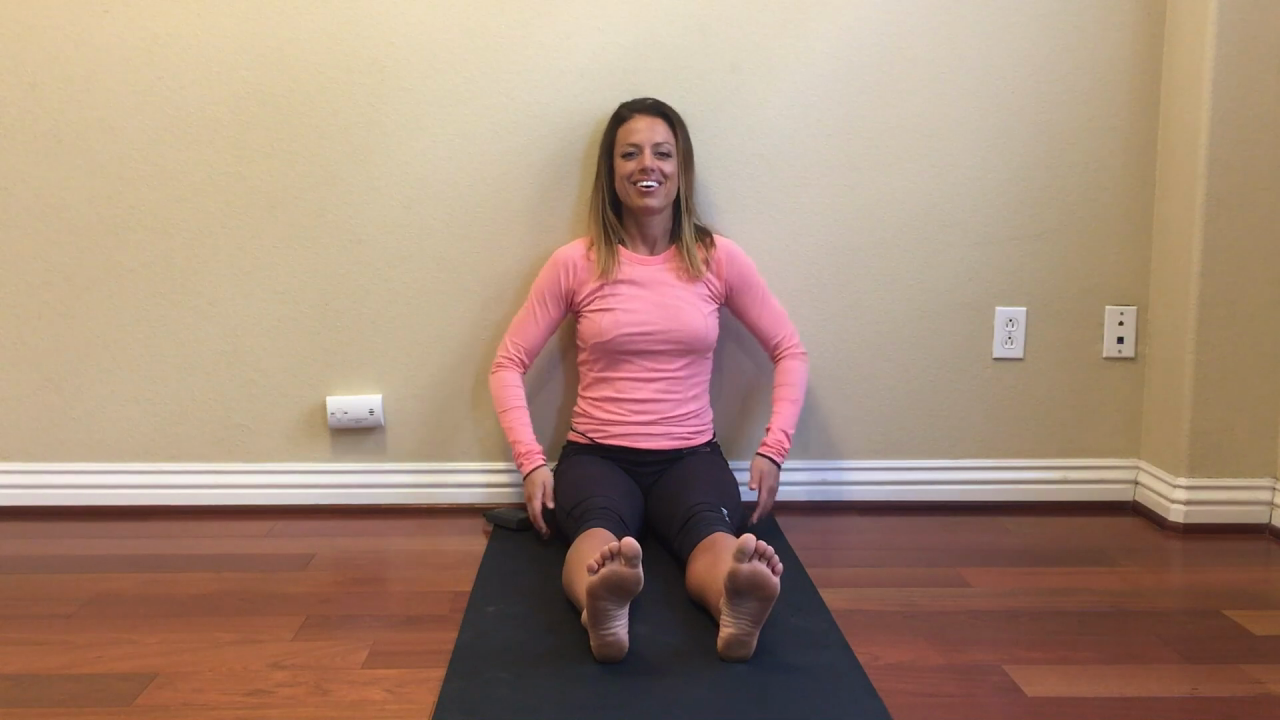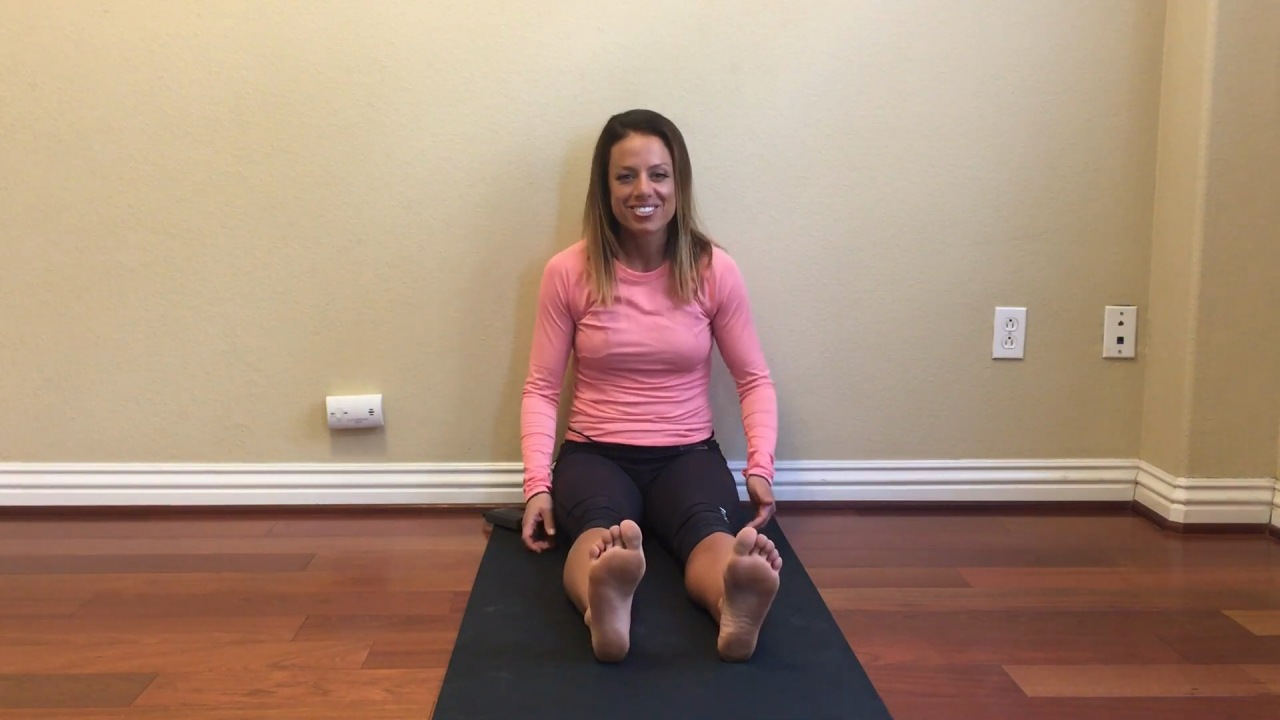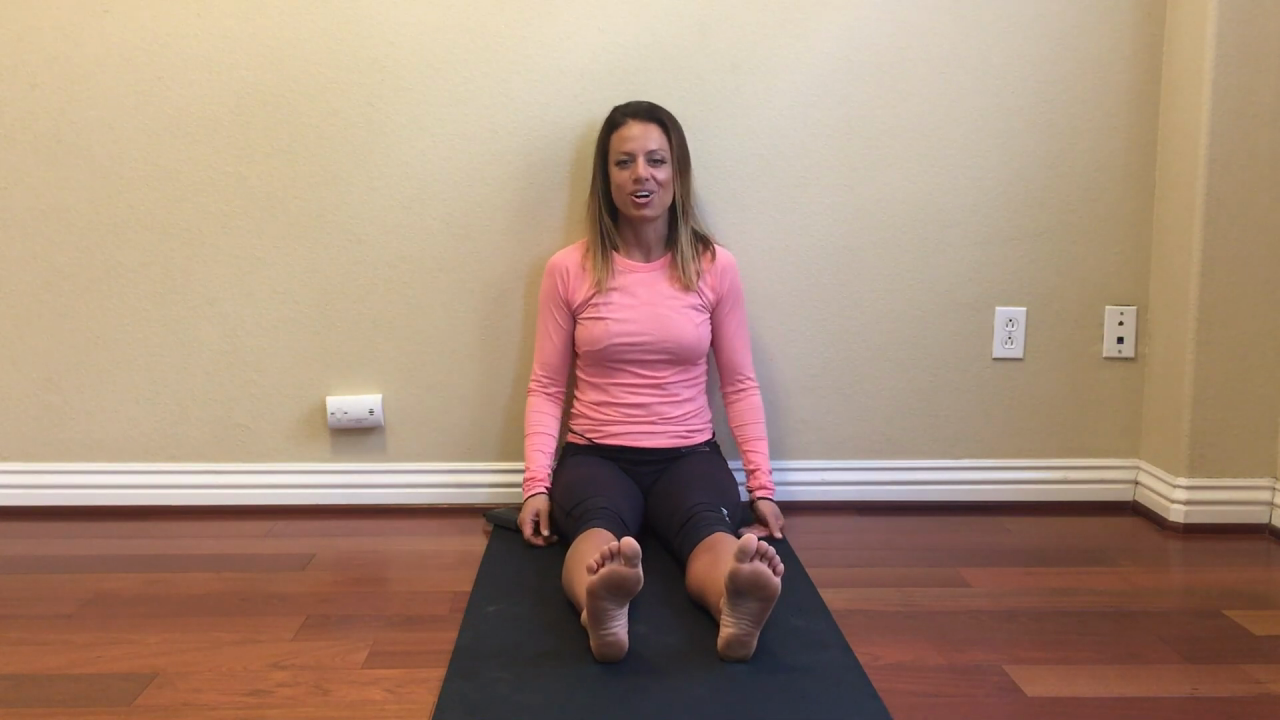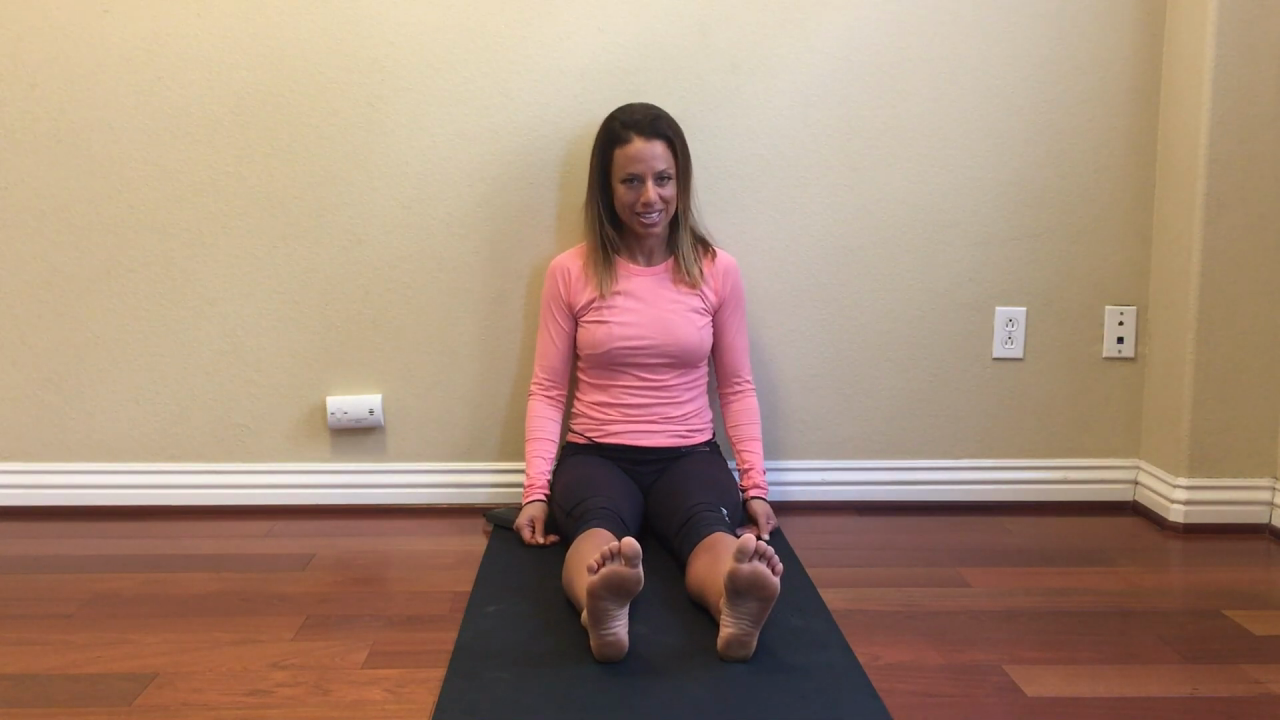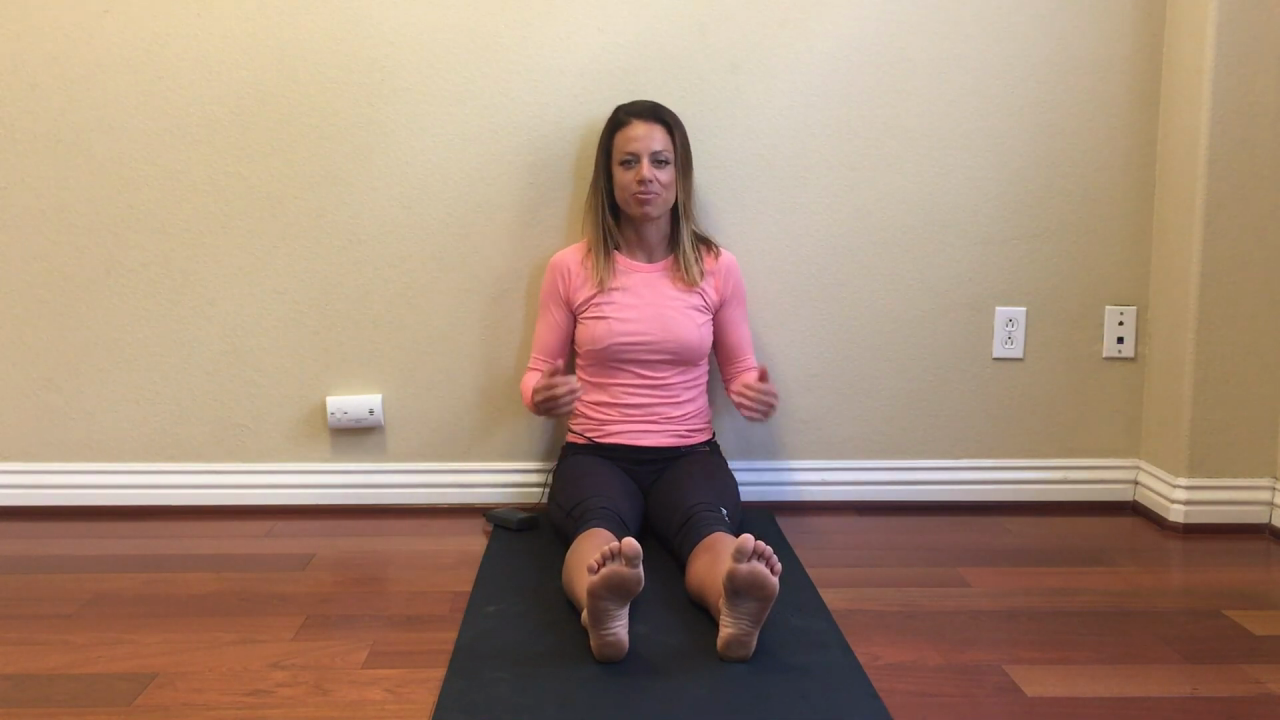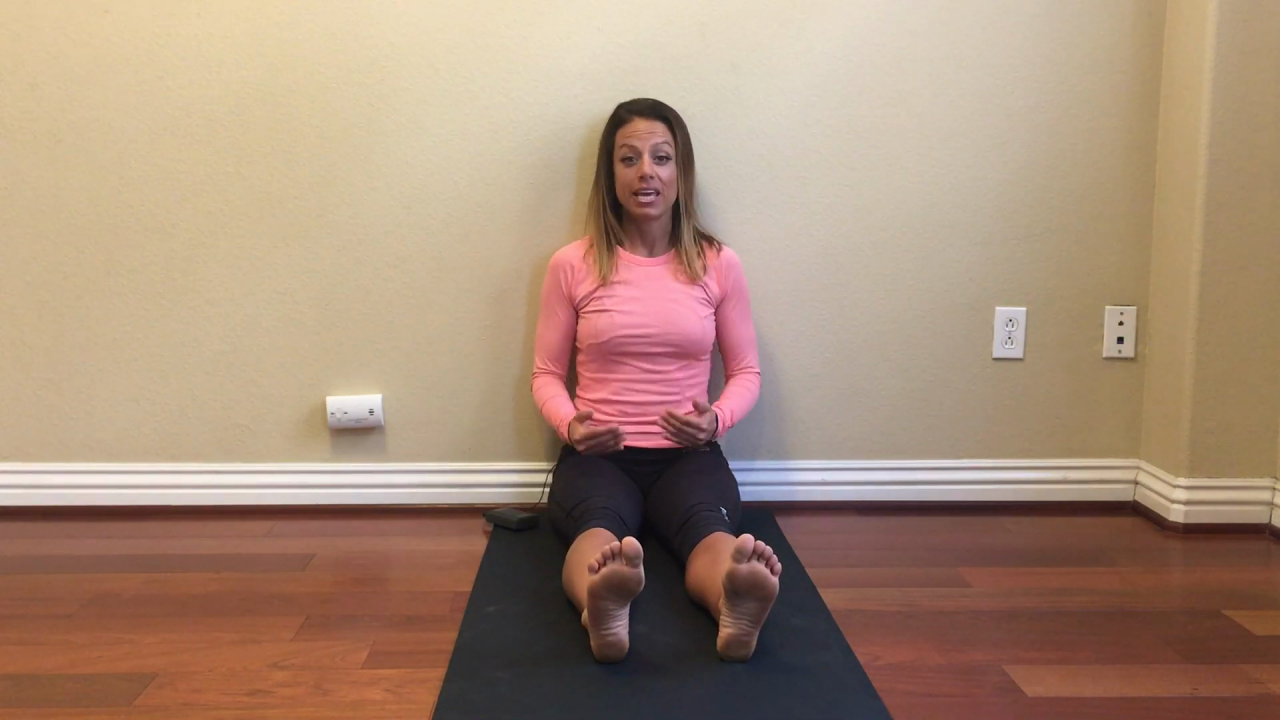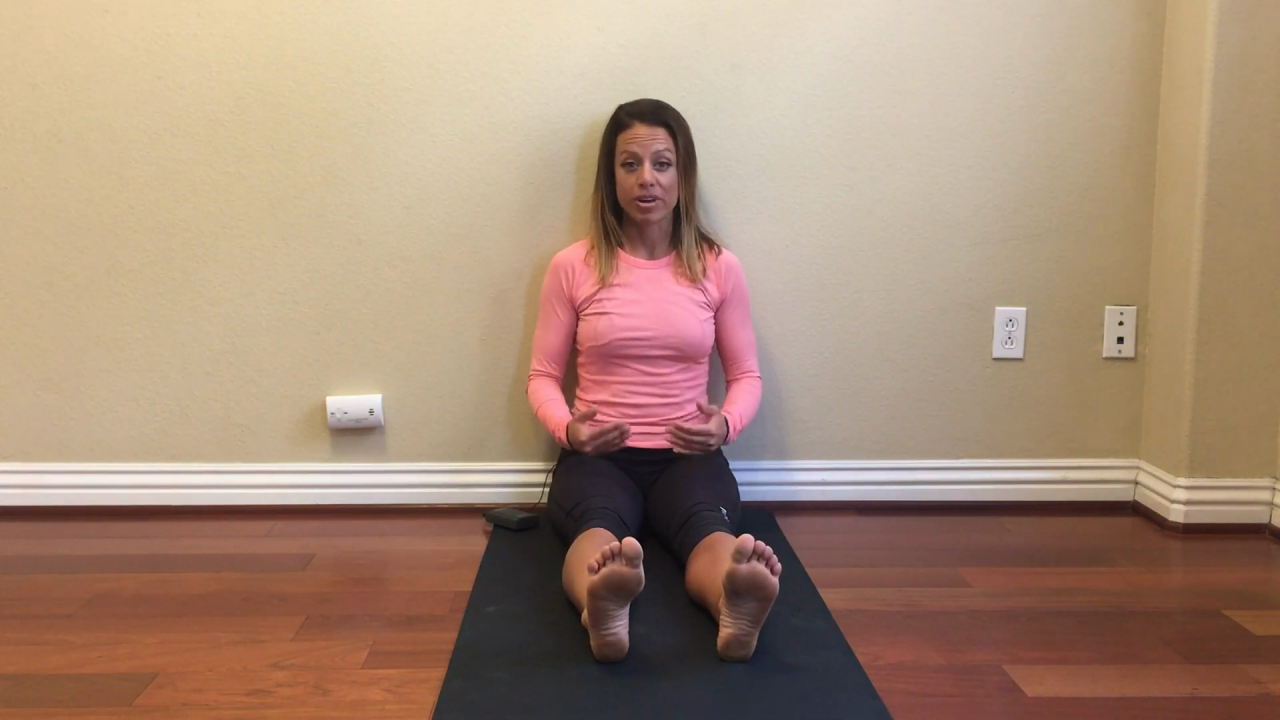
dt=0.7s
person 1, frame 1
left shoulder: (720, 259)
right shoulder: (574, 263)
left elbow: (790, 352)
right elbow: (507, 364)
left wrist: (773, 450)
right wrist: (531, 461)
left hip: (691, 454)
right hip: (597, 454)
left knee: (713, 532)
right knee: (597, 532)
left ankle: (737, 609)
right ankle: (602, 608)
person 1, frame 2
left shoulder: (714, 270)
right shoulder: (568, 272)
left elbow: (755, 381)
right elbow: (541, 389)
left wrist: (761, 466)
right wrist: (537, 483)
left hip: (687, 453)
right hip: (596, 452)
left knee: (710, 531)
right knee: (599, 532)
left ankle: (737, 607)
right ankle: (605, 606)
person 1, frame 3
left shoulder: (715, 267)
right shoulder: (568, 269)
left elbow: (740, 384)
right elbow: (546, 389)
left wrist: (761, 483)
right wrist: (536, 483)
left hip: (688, 454)
right hip: (595, 455)
left knee: (712, 530)
right knee: (597, 530)
left ankle: (736, 609)
right ankle: (600, 609)
person 1, frame 4
left shoulder: (717, 270)
right shoulder: (570, 271)
left elbow: (738, 387)
right elbow: (548, 391)
left wrist: (755, 485)
right wrist: (536, 489)
left hip: (689, 455)
right hip: (596, 455)
left knee: (712, 529)
right knee: (598, 530)
left ankle: (736, 611)
right ankle: (601, 610)
person 1, frame 5
left shoulder: (717, 267)
right shoulder: (570, 268)
left elbow: (740, 368)
right elbow: (539, 369)
left wrist: (756, 393)
right wrist: (540, 396)
left hip: (689, 453)
right hip: (596, 454)
left knee: (709, 528)
right knee: (599, 530)
left ankle: (736, 610)
right ankle: (602, 609)
person 1, frame 6
left shoulder: (719, 264)
right shoulder: (572, 264)
left elbow: (746, 371)
right elbow: (546, 374)
left wrist: (718, 419)
right wrist: (569, 424)
left hip: (688, 454)
right hip: (598, 454)
left knee: (708, 530)
right knee: (598, 530)
left ankle: (736, 611)
right ankle: (602, 611)
person 1, frame 7
left shoulder: (719, 266)
right shoulder: (572, 266)
left elbow: (747, 376)
right elbow: (541, 377)
left wrist: (725, 423)
right wrist: (570, 429)
left hip: (688, 457)
right hip: (599, 457)
left knee: (708, 527)
right knee: (598, 528)
left ankle: (736, 610)
right ankle: (601, 608)
